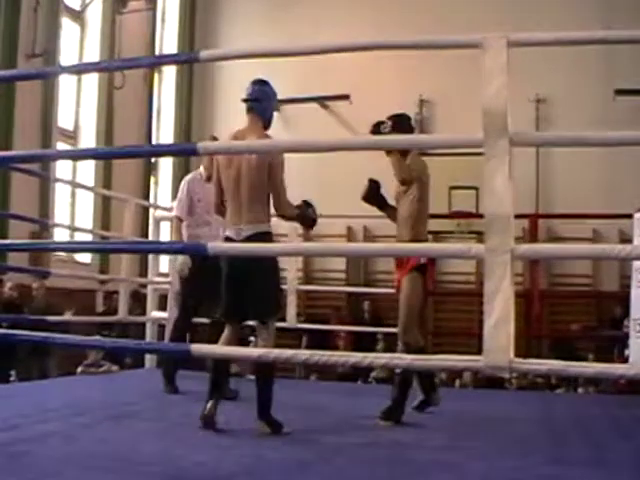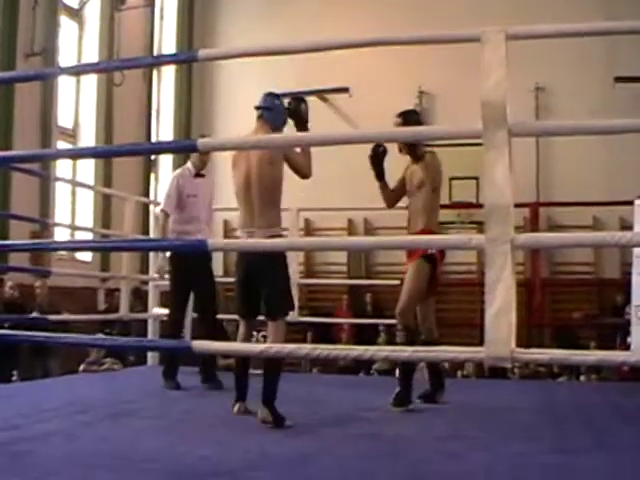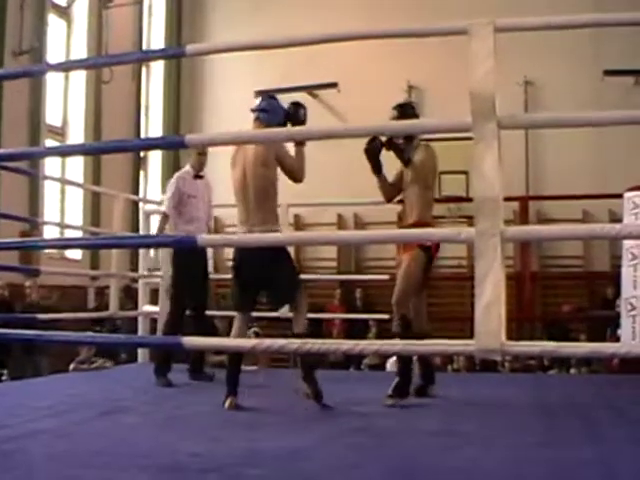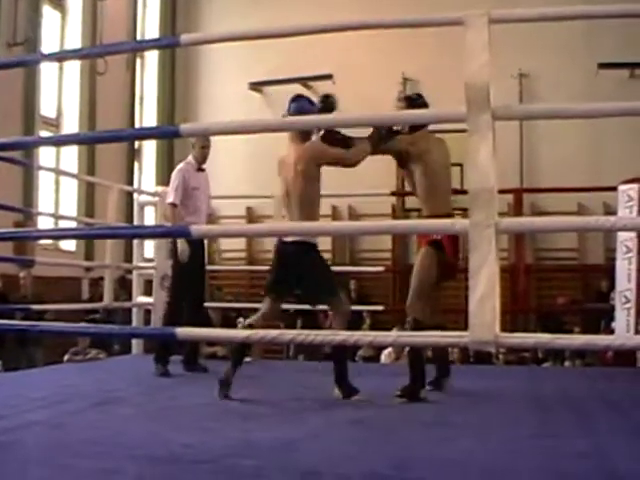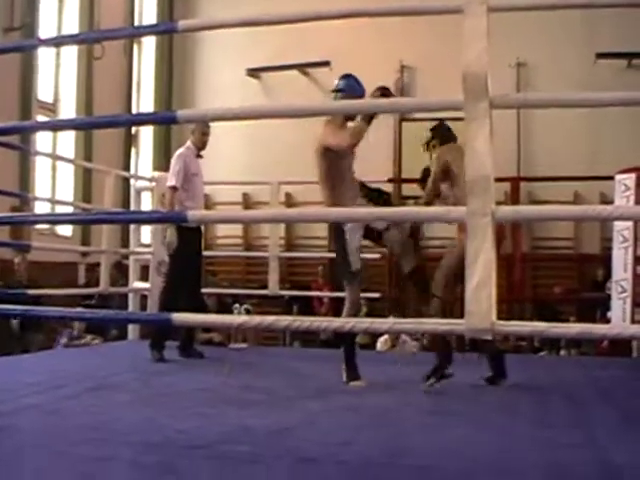
dt=0.4s
person 1, frame 1
right shoulder: (268, 146)
left elbow: (218, 205)
right elbow: (281, 207)
right wrist: (303, 214)
left hip: (231, 241)
right hip: (258, 241)
left knee: (232, 325)
right knee: (266, 327)
left ankle: (213, 398)
right ankle: (264, 415)
person 1, frame 2
left shoulder: (239, 148)
right shoulder: (277, 143)
right elbow: (305, 171)
right wrist: (303, 128)
left hip: (244, 243)
right hip: (269, 242)
left knee: (246, 321)
right knee: (276, 322)
left ankle: (240, 399)
right ankle: (268, 404)
person 1, frame 3
left shoulder: (237, 150)
right shoulder: (270, 144)
right elbow: (297, 175)
right wrist: (299, 136)
left hip: (243, 242)
left knee: (242, 316)
right knee: (299, 304)
left ankle: (231, 394)
right ankle: (309, 376)
person 1, frame 4
left shoulder: (286, 155)
right shoulder: (312, 150)
right elbow: (353, 158)
right wrist: (375, 138)
left hip: (284, 244)
right hip: (304, 246)
left knee: (267, 310)
right knee: (340, 308)
left ankle: (231, 371)
right ankle: (342, 382)
person 1, frame 5
left shoulder: (345, 129)
right shoulder: (330, 129)
right elbow: (347, 144)
right wrist: (369, 114)
left hip: (358, 207)
right hip: (343, 219)
left knee: (400, 234)
right knee: (353, 293)
left ankle: (423, 289)
right ankle: (349, 367)
person 2, frame 1
left shoulder: (415, 163)
right shoulder: (406, 166)
left elbow: (403, 177)
right wrist: (379, 202)
left hip: (415, 254)
right hip: (405, 255)
left knee: (406, 328)
right knee: (411, 327)
left ankle: (397, 403)
right ankle: (429, 390)
person 2, frame 2
left shoulder: (428, 159)
right shoulder: (409, 169)
left elbow: (433, 184)
right elbow: (390, 201)
left wrist: (417, 154)
right wrist: (379, 172)
left hip: (428, 244)
right hip: (414, 245)
left knee: (404, 311)
right knee: (424, 320)
left ankle: (405, 385)
right ankle: (436, 386)
person 2, frame 3
left shoulder: (424, 152)
right shoulder: (408, 155)
left elbow: (425, 182)
right elbow: (389, 195)
left wrist: (404, 157)
right wrist: (376, 165)
left knee: (400, 301)
right knee: (415, 310)
left ankle: (403, 378)
right ankle: (426, 379)
person 2, frame 4
left shoulder: (416, 140)
right shoulder: (436, 144)
left elbow: (374, 147)
right wrist: (403, 161)
left hip: (437, 230)
right hip: (440, 229)
left knee: (415, 304)
right knee: (427, 302)
left ankle: (416, 382)
right ankle: (441, 370)
person 2, frame 5
left shoulder: (443, 154)
right shoulder: (464, 156)
left elbow: (429, 196)
left knee: (440, 284)
left ankle: (442, 359)
right ankle: (498, 368)
person 3, frame 1
right shoulder: (191, 182)
right elbow: (178, 219)
right wrist: (181, 254)
left hip: (215, 255)
right hip: (194, 254)
left knee: (218, 315)
right knee: (185, 313)
right ankle: (169, 374)
person 3, frame 2
left shoulder: (207, 183)
right shoulder: (179, 178)
right elbow: (165, 215)
left hip: (202, 251)
right hip: (182, 251)
left knee: (208, 311)
right knee: (177, 312)
left ankle: (208, 372)
right ankle: (169, 373)
person 3, frame 3
left shoulder: (206, 184)
right shoulder: (179, 180)
right elbow: (165, 215)
left hip: (200, 251)
right hip: (183, 250)
left knee: (199, 308)
right knee: (177, 309)
left ankle: (196, 366)
right ankle: (161, 369)
person 3, frame 4
left shoulder: (204, 176)
right shoulder: (182, 171)
right elbow: (172, 207)
right wrist: (180, 239)
left hip: (198, 242)
right hip: (185, 241)
left knee: (196, 300)
right knee: (177, 298)
left ankle: (191, 357)
right ankle: (161, 358)
person 3, frame 5
left shoulder: (197, 160)
right shoulder: (182, 156)
right elbow: (171, 192)
right wrist: (170, 228)
left hip: (195, 228)
right hip: (182, 226)
left knee: (193, 286)
right knee: (173, 284)
left ankle: (187, 343)
right ankle: (157, 344)
